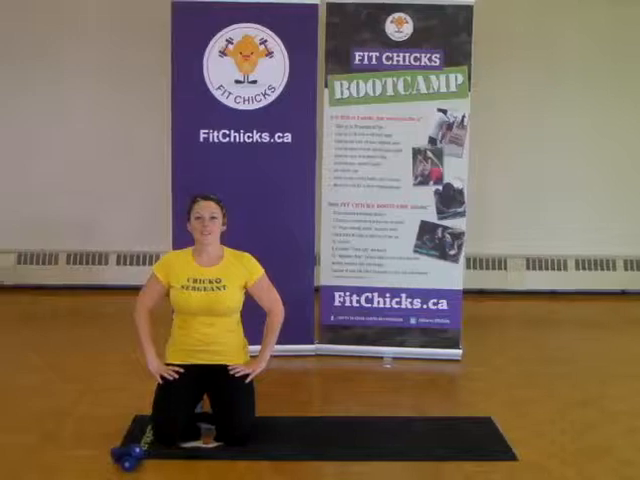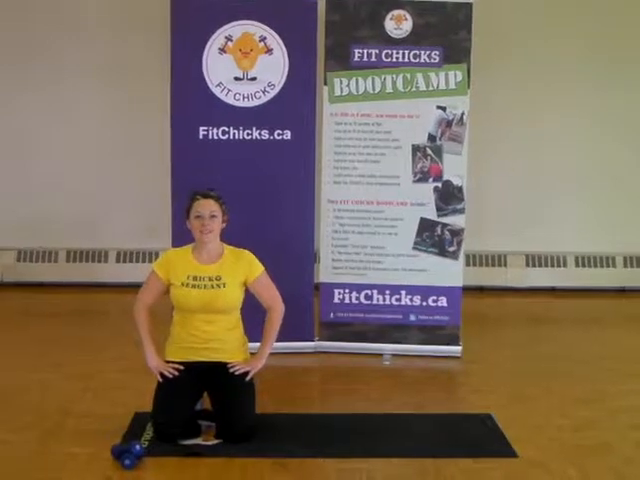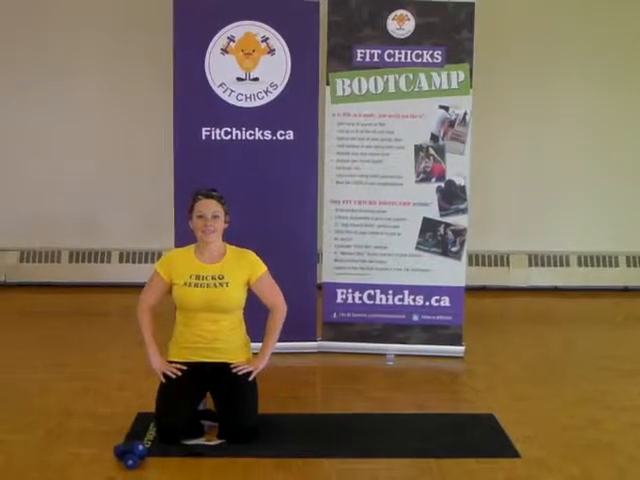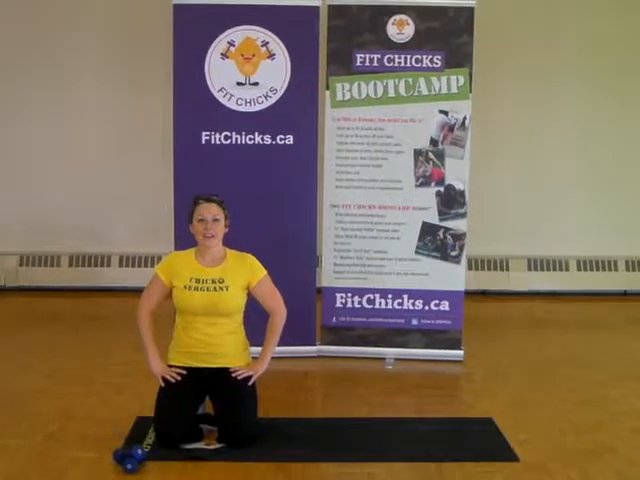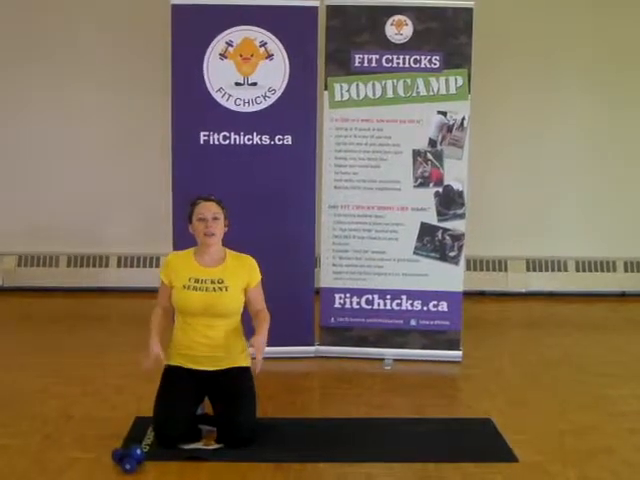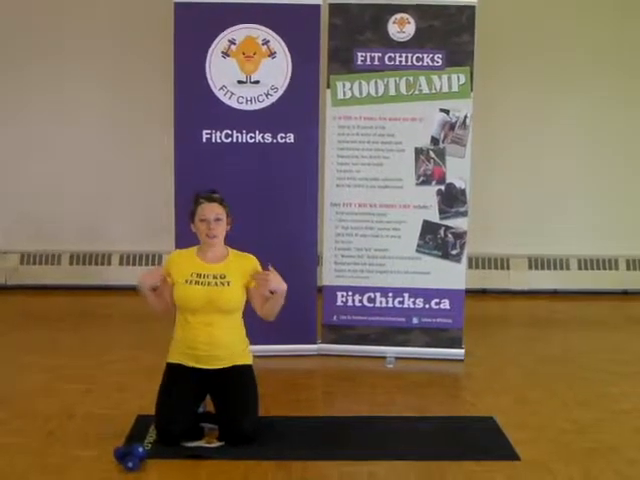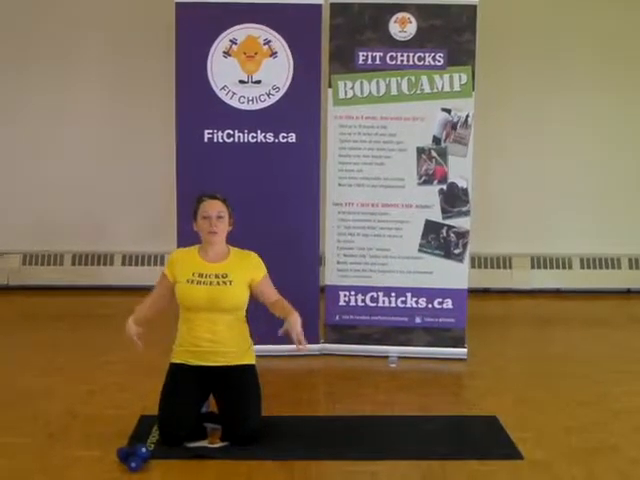
dt=0.7s
person 1, frame 1
left shoulder: (244, 263)
right shoulder: (171, 263)
left elbow: (275, 309)
right elbow: (142, 307)
left wrist: (262, 359)
right wrist: (151, 358)
left hip: (230, 361)
right hip: (182, 360)
left knee: (238, 434)
right knee: (165, 434)
left ankle: (218, 405)
right ankle: (191, 411)
person 1, frame 2
left shoulder: (243, 260)
right shoulder: (171, 260)
left elbow: (276, 306)
right elbow: (142, 305)
left wrist: (261, 356)
right wrist: (151, 355)
left hip: (230, 358)
right hip: (182, 357)
left knee: (239, 432)
right knee: (166, 430)
left ankle: (217, 405)
right ankle: (192, 401)
person 1, frame 3
left shoulder: (246, 260)
right shoulder: (173, 260)
left elbow: (278, 306)
right elbow: (144, 306)
left wrist: (263, 356)
right wrist: (154, 356)
left hip: (232, 359)
right hip: (185, 358)
left knee: (242, 432)
right knee: (169, 431)
left ankle: (221, 406)
right ankle: (194, 407)
person 1, frame 4
left shoulder: (246, 264)
right shoulder: (174, 263)
left elbow: (278, 310)
right elbow: (144, 309)
left wrist: (263, 360)
right wrist: (154, 359)
left hip: (232, 364)
right hip: (184, 363)
left knee: (241, 436)
right knee: (169, 435)
left ankle: (219, 405)
right ankle: (194, 406)
person 1, frame 5
left shoulder: (245, 265)
right shoulder: (174, 263)
left elbow: (259, 311)
right elbow: (163, 308)
left wrist: (261, 336)
right wrist: (155, 337)
left hip: (231, 364)
right hip: (183, 363)
left knee: (240, 436)
right knee: (167, 435)
left ankle: (219, 413)
right ankle: (193, 408)
person 1, frame 6
left shoulder: (247, 263)
right shoulder: (177, 261)
left elbow: (267, 314)
right elbow: (167, 309)
left wrist: (280, 290)
right wrist: (146, 288)
left hip: (233, 362)
right hip: (185, 361)
left knee: (242, 434)
right knee: (168, 433)
left ankle: (220, 413)
right ankle: (195, 409)
person 1, frame 7
left shoulder: (249, 261)
right shoulder: (178, 260)
left elbow: (274, 300)
right elbow: (159, 298)
left wrist: (292, 317)
right wrist: (133, 319)
left hip: (235, 361)
right hip: (188, 360)
left knee: (245, 434)
right knee: (171, 433)
left ankle: (223, 414)
right ankle: (198, 411)
